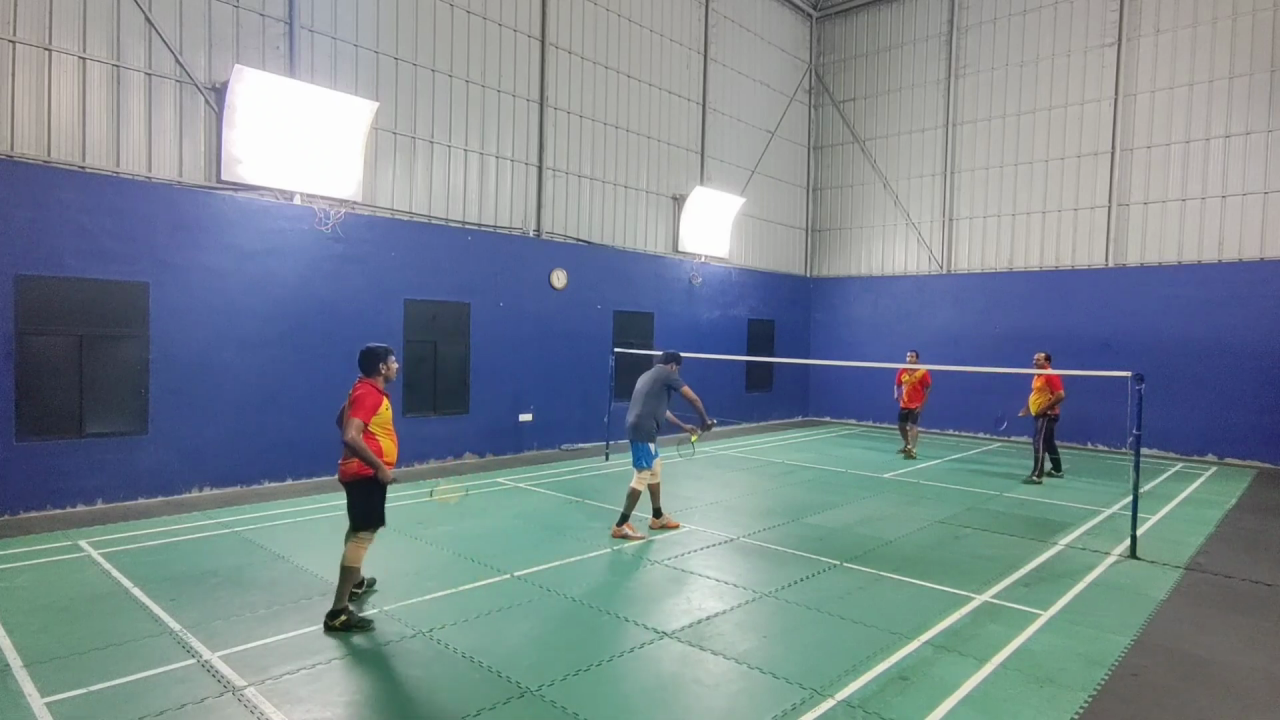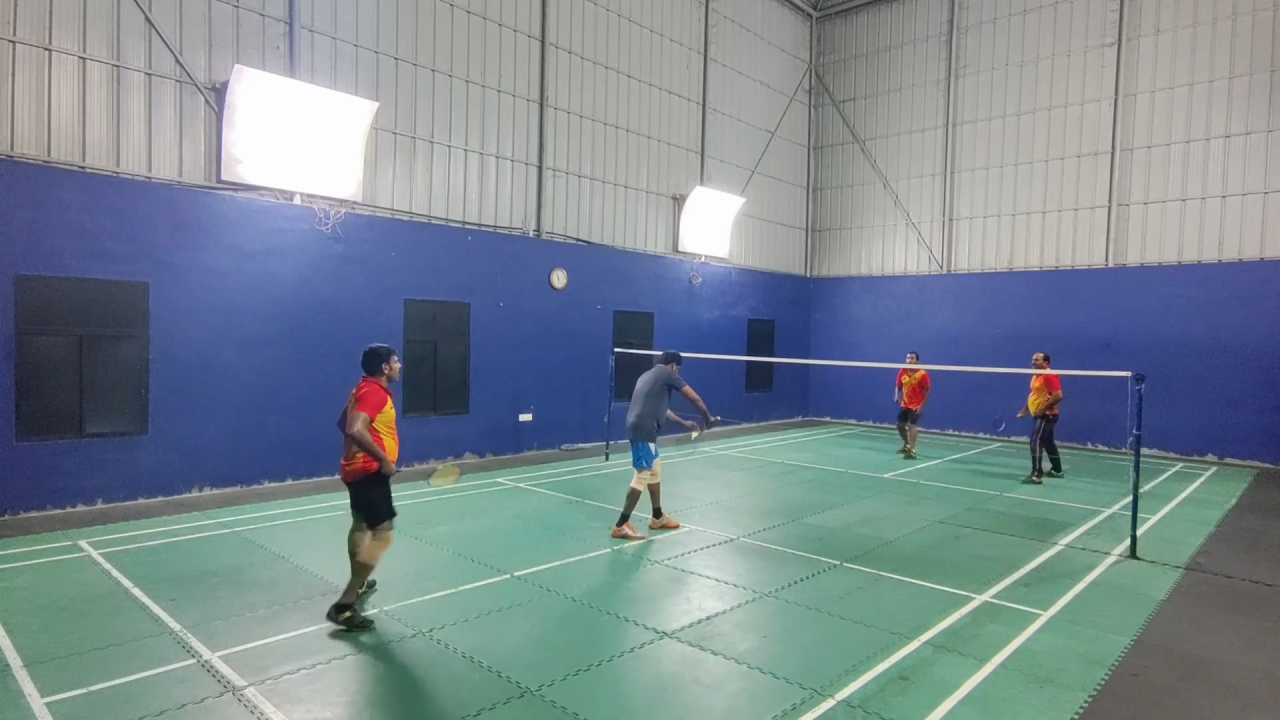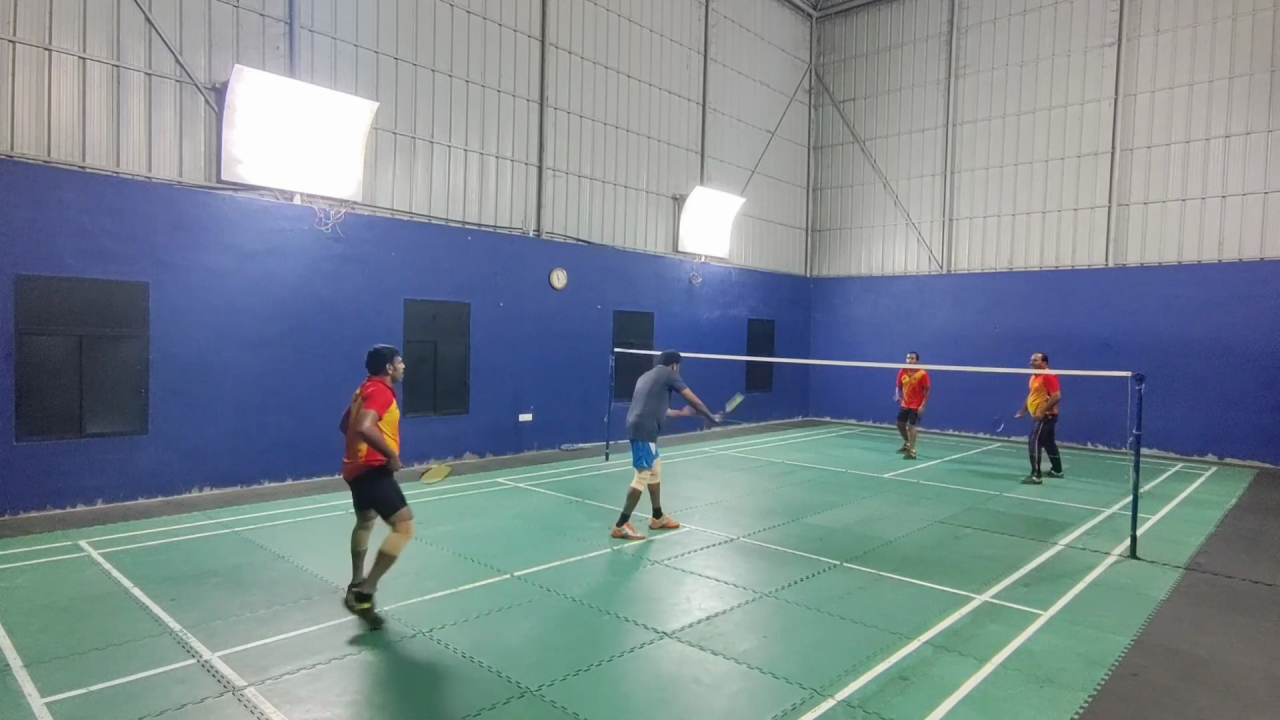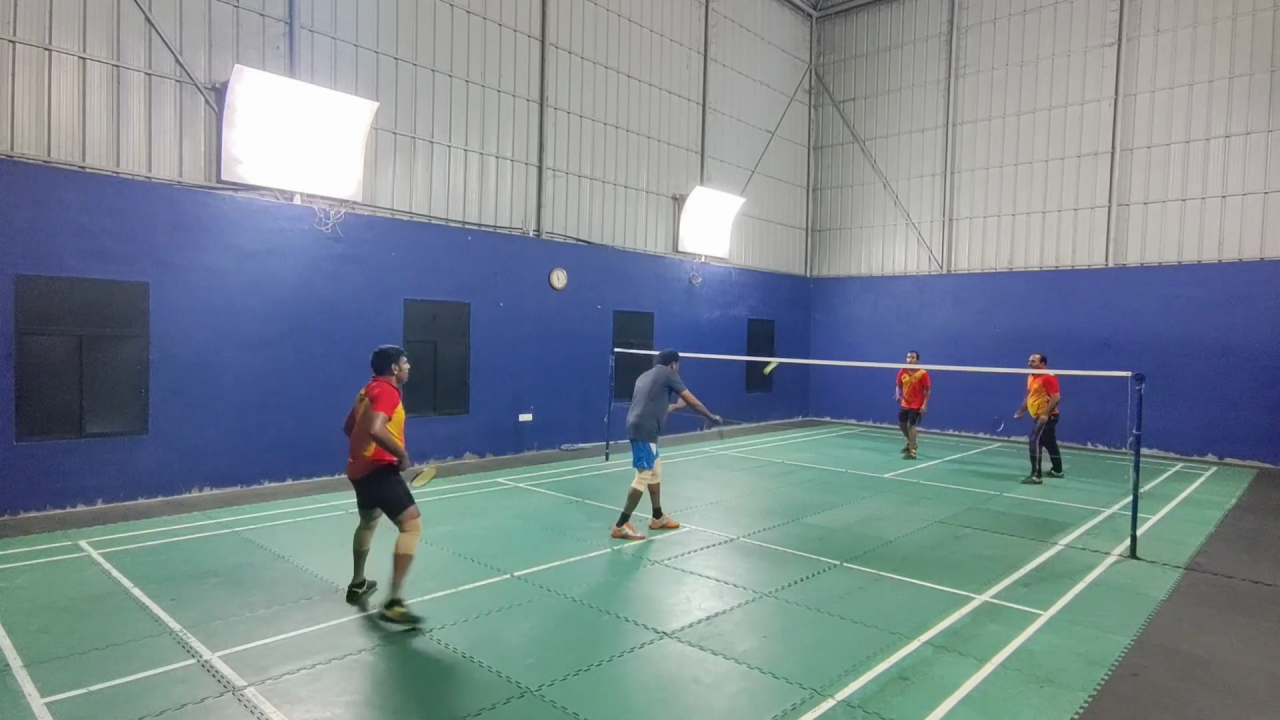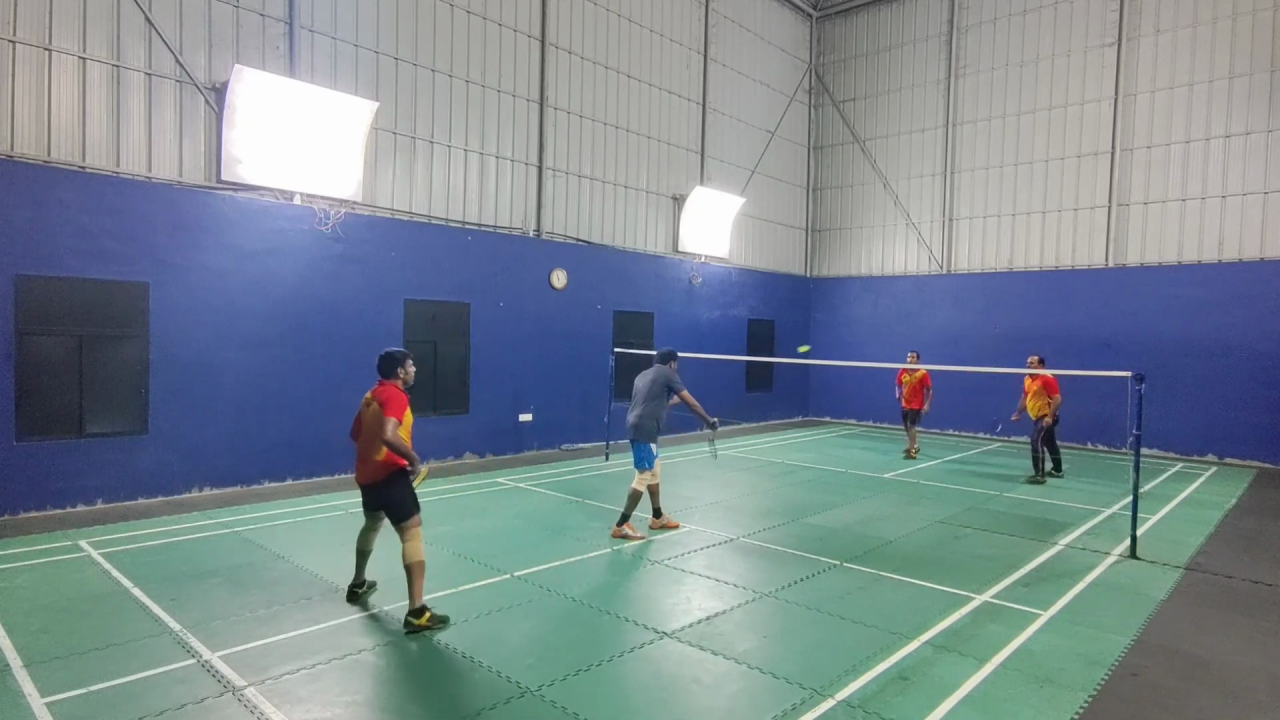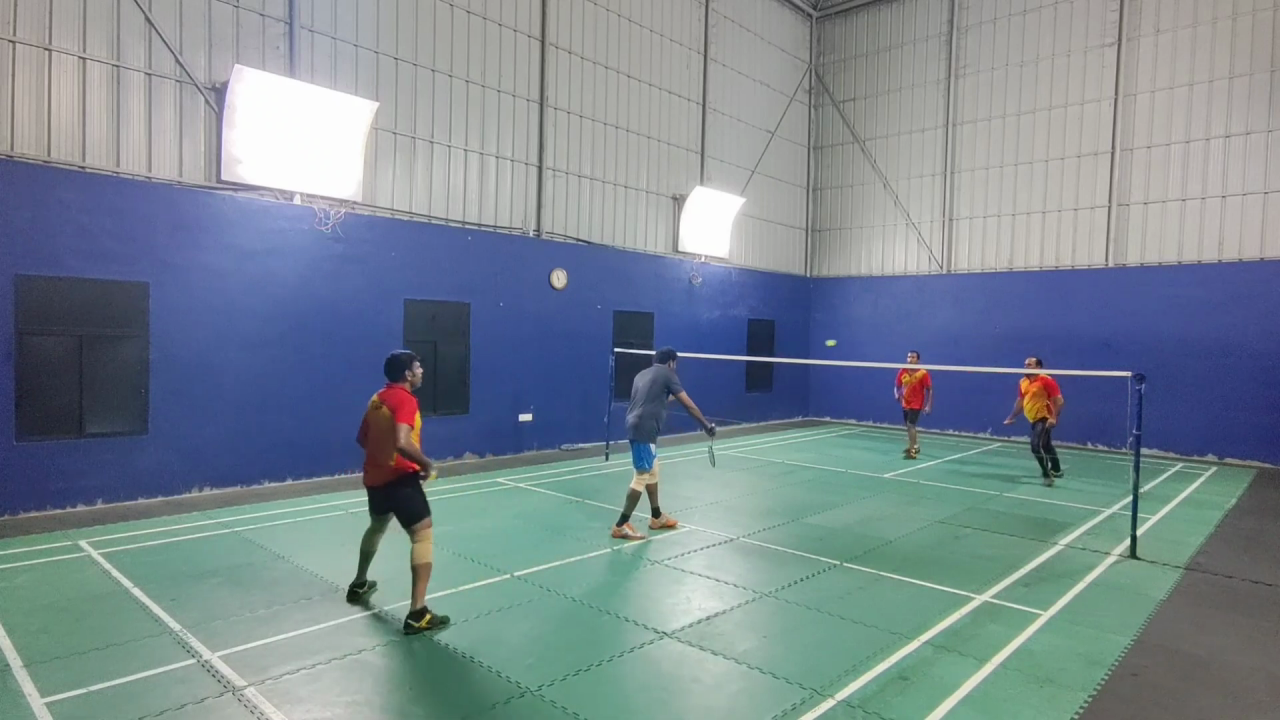
dt=0.1s
person 1, frame 1
left shoulder: (366, 390)
right shoulder: (369, 394)
left elbow: (341, 422)
right elbow: (350, 437)
right wrist: (379, 466)
left hip: (361, 473)
right hip: (367, 475)
left knee: (359, 531)
right knee: (362, 537)
left ankle: (356, 583)
right ankle: (338, 612)
person 1, frame 2
left shoulder: (364, 390)
right shoulder: (374, 392)
left elbow: (344, 425)
right elbow: (355, 430)
right wrist: (385, 459)
left hip: (356, 471)
right hip: (370, 473)
left knee: (363, 525)
right knee: (382, 536)
left ankle: (359, 584)
right ankle: (344, 606)
person 1, frame 3
left shoulder: (366, 390)
right shoulder: (380, 391)
left elbow: (345, 426)
right elbow: (364, 428)
right wrist: (391, 455)
left hip: (356, 469)
right hip: (372, 469)
left knee: (365, 522)
right knee: (404, 526)
left ankle: (359, 583)
right ankle: (363, 592)
person 1, frame 4
left shoulder: (368, 391)
right shoulder: (387, 392)
left elbow: (348, 428)
right elbow: (377, 431)
right wrist: (403, 454)
left hip: (359, 470)
right hip: (379, 469)
left knee: (368, 523)
right knee: (411, 526)
left ankle: (358, 584)
right ankle: (394, 600)
person 1, frame 5
left shoulder: (372, 396)
right shoulder: (395, 396)
left elbow: (355, 434)
right elbow: (388, 436)
right wrist: (413, 458)
left hip: (367, 473)
right hip: (389, 473)
left knee: (372, 524)
right knee: (412, 534)
left ankle: (358, 584)
right ankle: (417, 612)
person 1, frame 6
left shoulder: (377, 400)
right shoulder: (404, 400)
left elbow: (362, 439)
right elbow: (403, 444)
right wrist: (426, 465)
left hip: (374, 477)
right hip: (400, 478)
left knee: (377, 527)
right knee: (423, 536)
left ankle: (359, 584)
right ankle: (417, 613)
person 2, frame 1
left shoulder: (649, 375)
right shoulder: (667, 374)
right elbow: (693, 399)
left wrist: (683, 426)
right wrist: (705, 419)
left hip: (639, 428)
right hip: (643, 429)
left knee: (655, 469)
right knee: (642, 476)
left ankle: (658, 517)
right ankle: (621, 526)
person 2, frame 2
left shoulder: (648, 375)
right shoulder: (668, 374)
right elbow: (694, 398)
left wrist: (683, 422)
right wrist: (708, 416)
left hip: (638, 428)
right hip: (643, 430)
left knee: (654, 469)
right knee: (642, 475)
left ankle: (658, 517)
right ankle: (621, 525)
person 2, frame 3
left shoulder: (648, 376)
right shoulder: (668, 375)
right elbow: (693, 401)
left wrist: (680, 413)
right wrist: (711, 417)
left hip: (639, 427)
right hip: (644, 430)
left knee: (655, 470)
right knee: (642, 475)
left ankle: (658, 517)
right ankle: (621, 525)
person 2, frame 4
left shoulder: (646, 376)
right shoulder: (669, 375)
right elbow: (692, 402)
left wrist: (676, 405)
right wrist: (712, 417)
left hip: (638, 427)
right hip: (644, 430)
left knee: (655, 470)
right knee: (643, 476)
left ankle: (658, 517)
right ankle: (621, 525)
person 2, frame 5
left shoulder: (644, 375)
right shoulder: (668, 374)
right elbow: (690, 402)
left wrist: (671, 401)
right wrist: (709, 420)
left hip: (637, 427)
right hip: (644, 430)
left knee: (654, 470)
right knee: (643, 476)
left ankle: (657, 517)
right ankle: (621, 525)
person 2, frame 6
left shoulder: (642, 375)
right shoulder: (667, 375)
right elbow: (688, 404)
left wrist: (666, 398)
right wrist: (706, 425)
left hip: (635, 426)
right hip: (644, 429)
left knee: (652, 470)
right knee: (642, 476)
left ankle: (657, 516)
right ankle: (621, 526)
